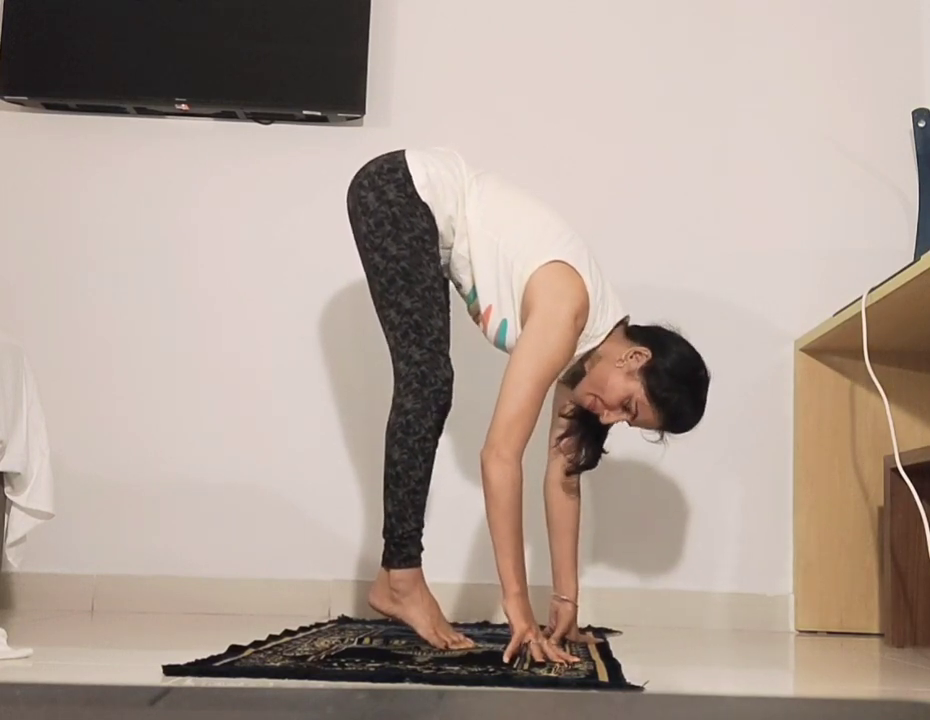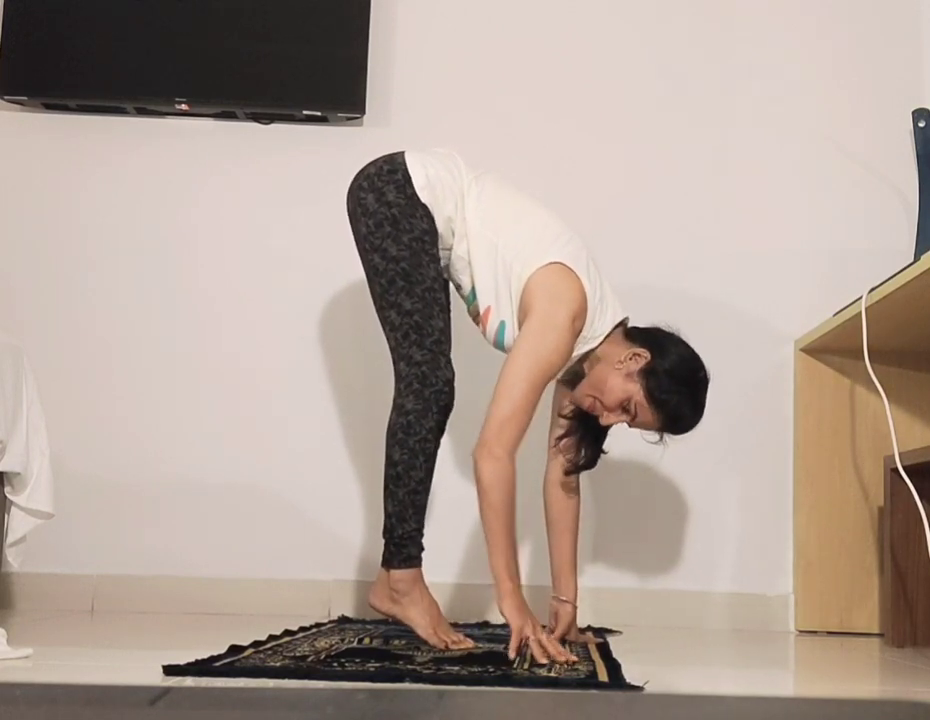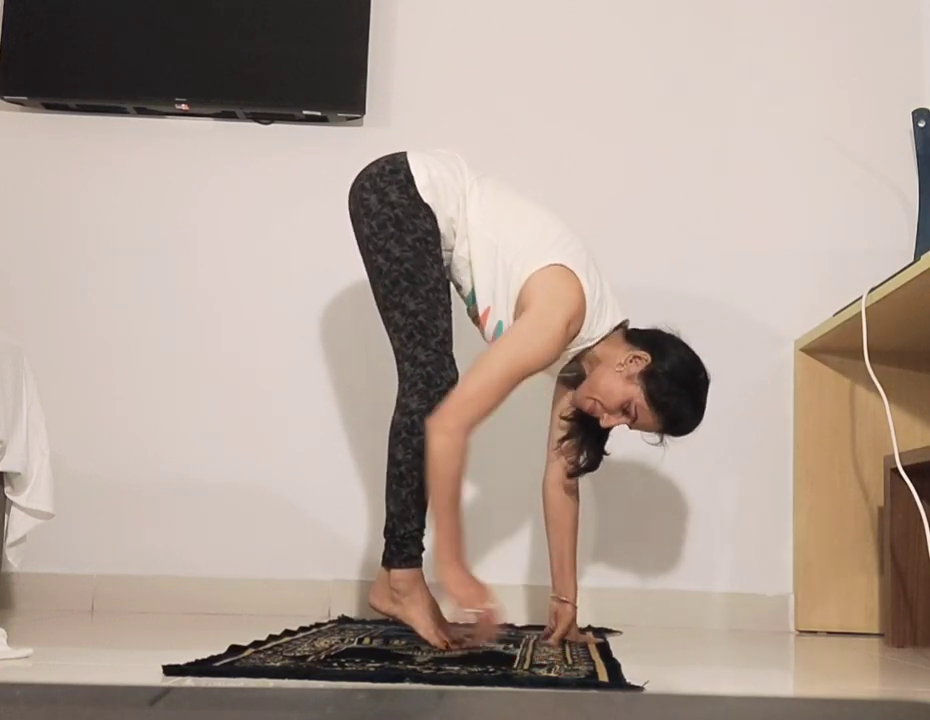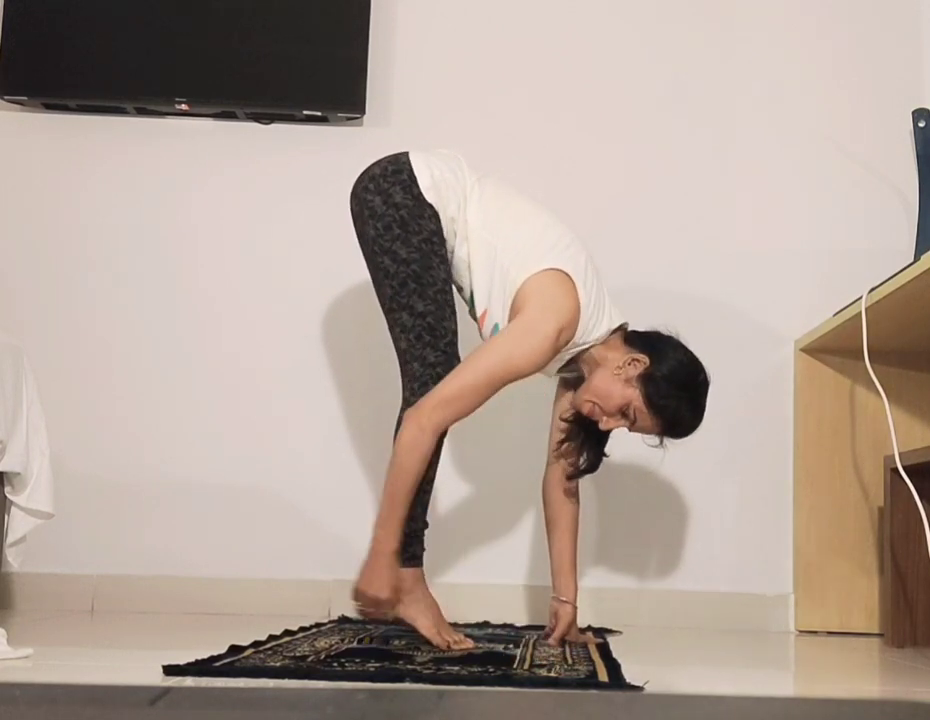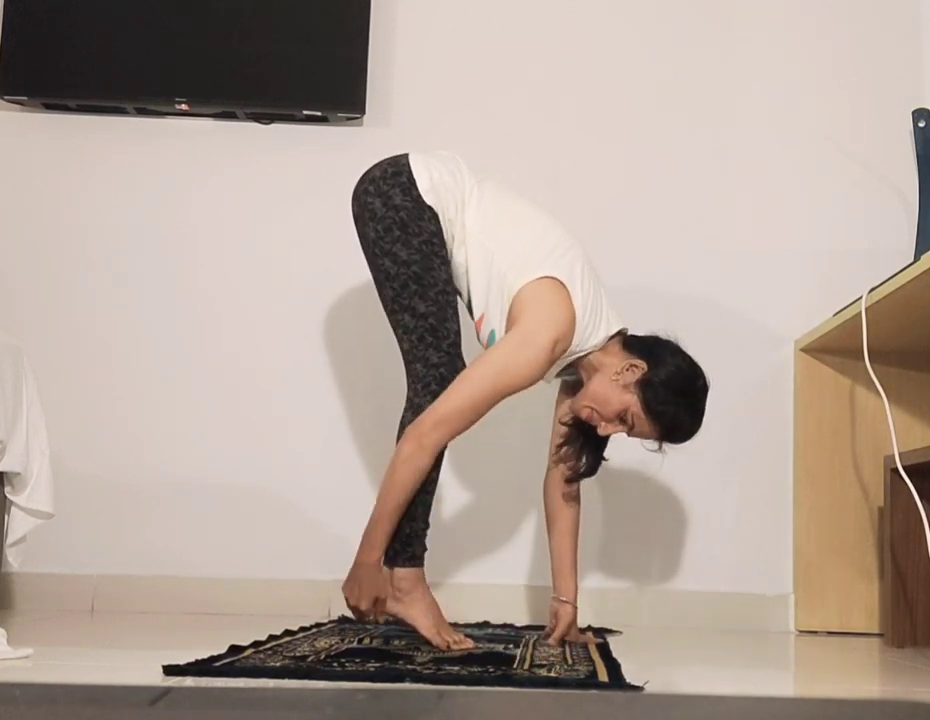
dt=0.2s
person 1, frame 1
left shoulder: (586, 342)
right shoulder: (568, 314)
left elbow: (563, 470)
right elbow: (499, 456)
left wrist: (566, 598)
right wrist: (517, 603)
left hip: (425, 207)
right hip: (398, 190)
left knee: (431, 388)
right knee: (426, 384)
left ankle: (398, 575)
right ankle: (400, 578)
person 1, frame 2
left shoulder: (585, 345)
right shoulder: (567, 315)
left elbow: (563, 472)
right elbow: (493, 453)
left wrist: (566, 598)
right wrist: (511, 599)
left hip: (425, 208)
right hip: (397, 192)
left knee: (431, 388)
right knee: (428, 384)
left ankle: (398, 575)
right ankle: (400, 579)
person 1, frame 3
left shoulder: (584, 347)
right shoulder: (563, 316)
left elbow: (562, 472)
right elbow: (448, 424)
left wrist: (565, 598)
right wrist: (453, 566)
left hip: (425, 207)
right hip: (399, 193)
left knee: (432, 385)
right knee: (431, 384)
left ankle: (401, 576)
right ankle: (400, 578)
person 1, frame 4
left shoulder: (585, 347)
right shoulder: (557, 323)
left elbow: (562, 474)
right elbow: (422, 419)
left wrist: (565, 597)
right wrist: (381, 557)
left hip: (428, 204)
right hip: (401, 191)
left knee: (437, 379)
right knee: (433, 378)
left ankle: (401, 583)
right ankle: (395, 577)
person 1, frame 5
left shoulder: (586, 350)
right shoulder: (553, 333)
left elbow: (562, 476)
right elbow: (423, 435)
left wrist: (565, 598)
right wrist: (367, 562)
left hip: (432, 204)
right hip: (402, 192)
left knee: (439, 382)
right knee: (437, 378)
left ankle: (400, 575)
right ankle: (403, 578)
